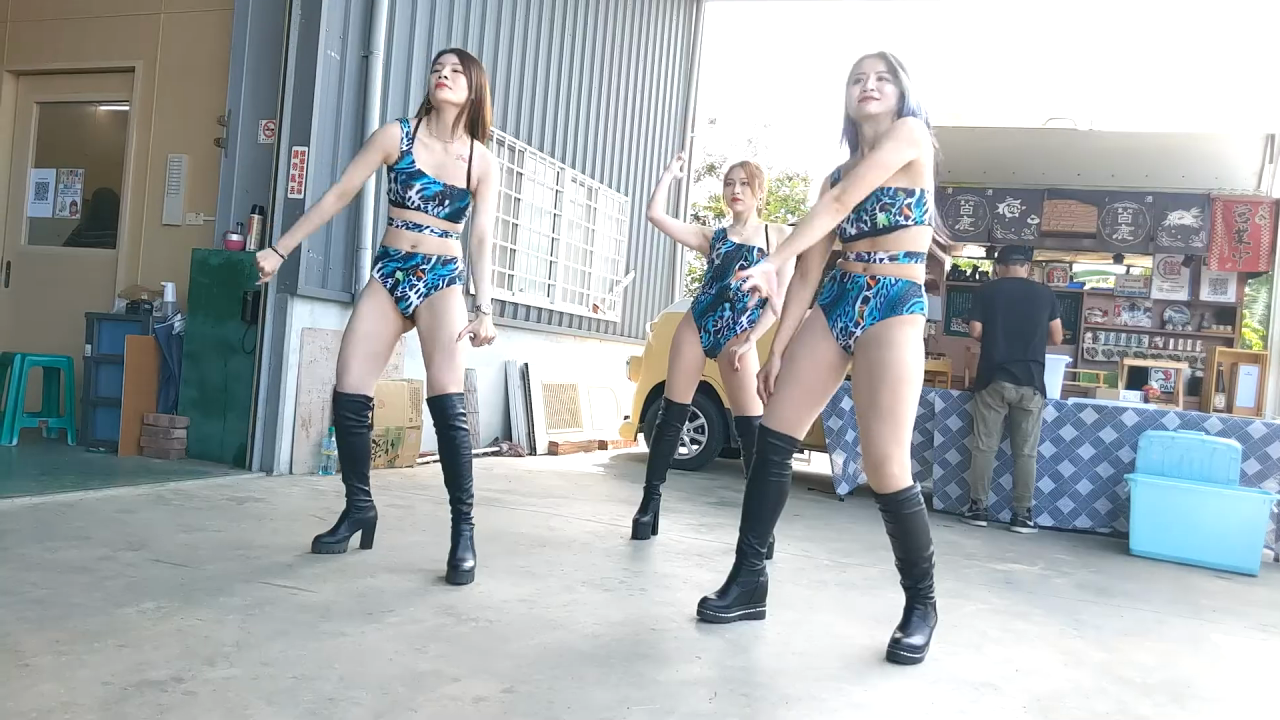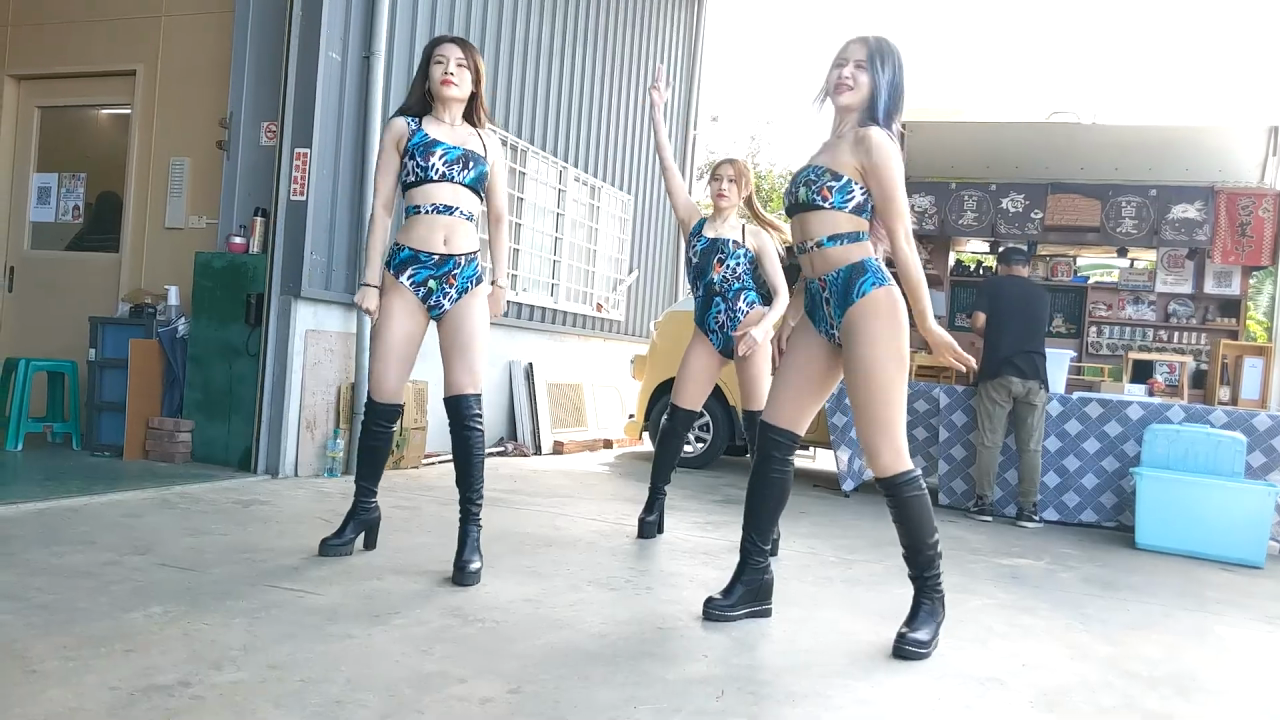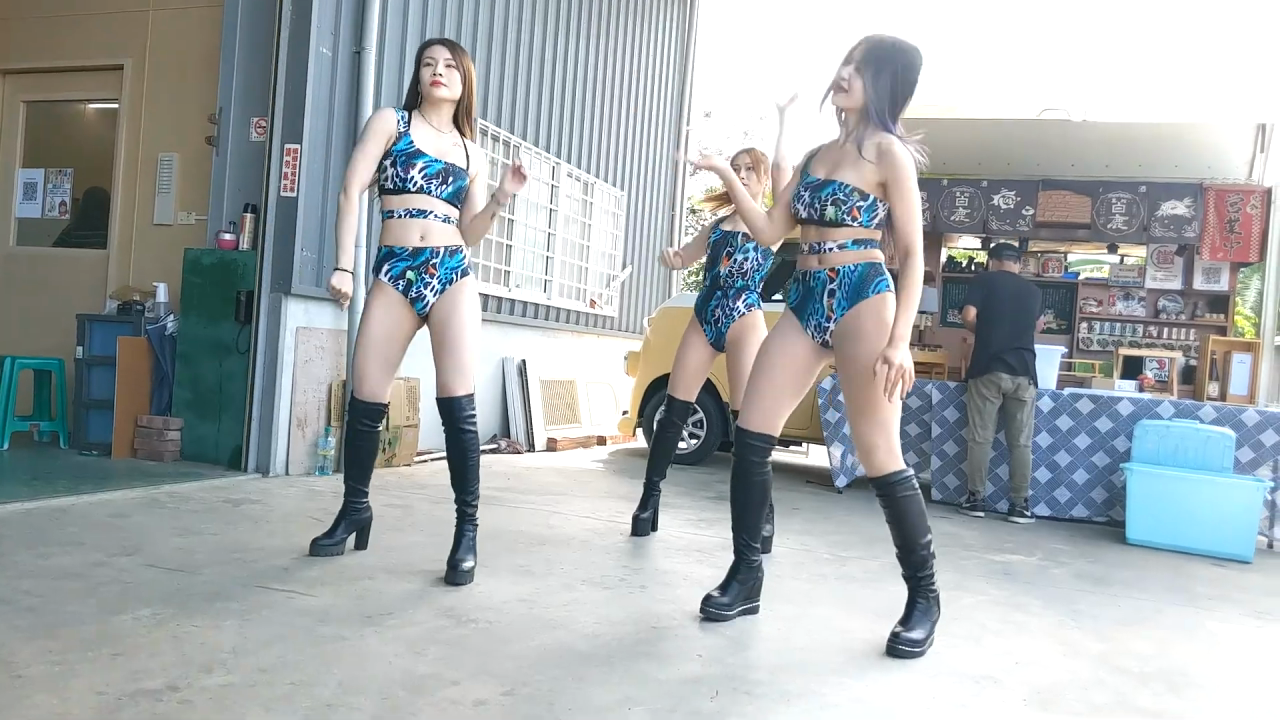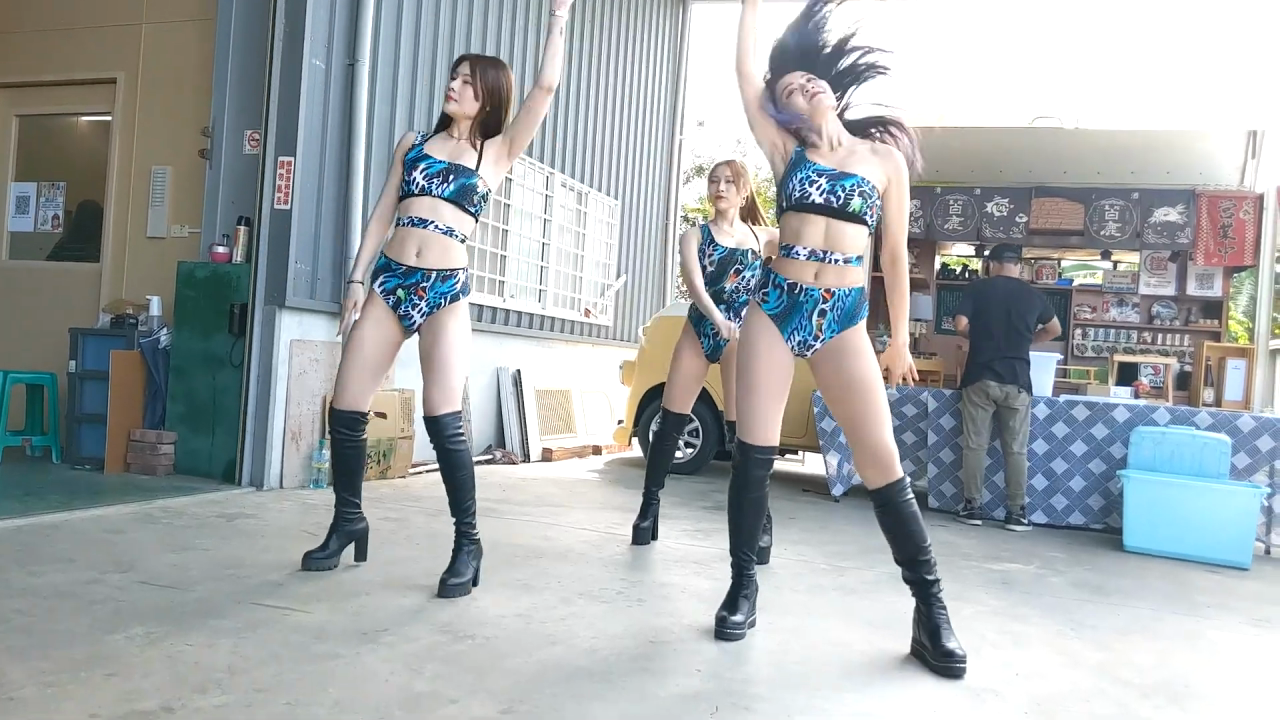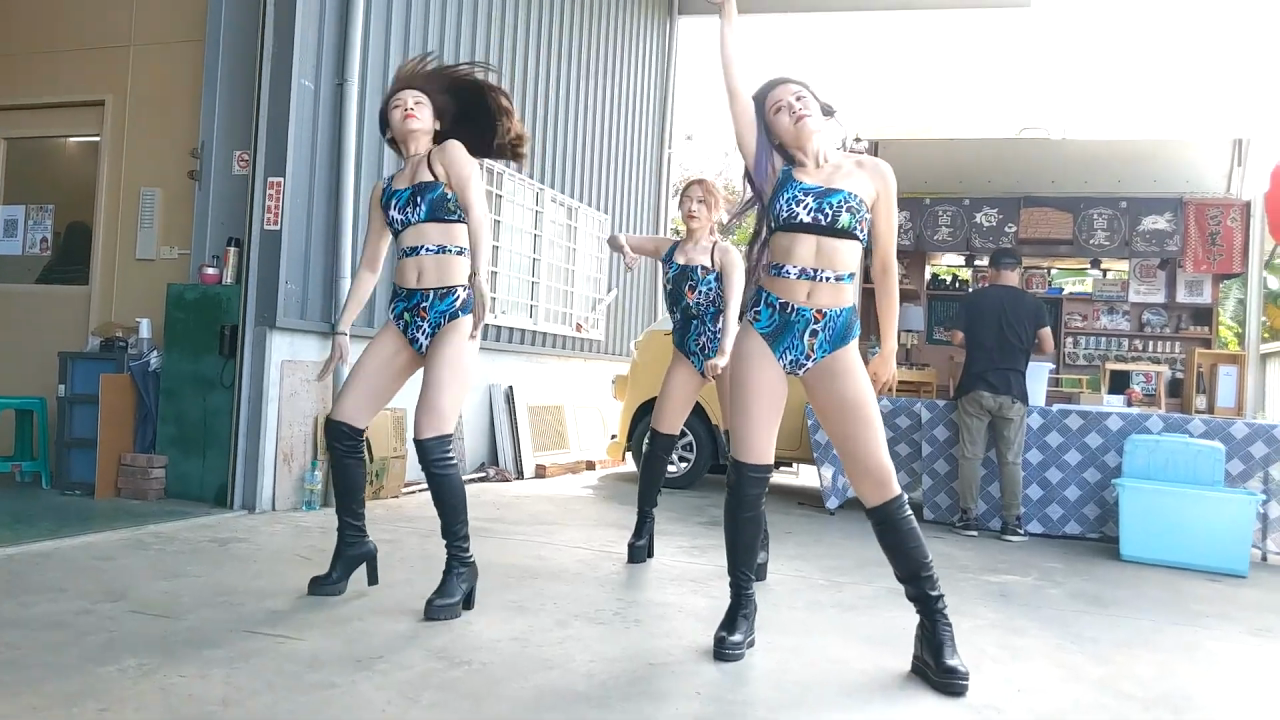
dt=0.3s
person 1, frame 1
left shoulder: (913, 136)
right shoulder: (837, 178)
left elbow: (839, 203)
right elbow: (810, 268)
left wrist: (772, 261)
right wrist: (777, 346)
left hip: (895, 312)
right hip: (834, 304)
left knee: (886, 468)
right knee: (772, 440)
left ankle: (921, 605)
right ankle: (748, 579)
person 1, frame 2
left shoulder: (872, 140)
right shoulder: (821, 153)
left elbow: (897, 235)
left wrist: (927, 324)
right wrist: (792, 313)
left hip: (865, 296)
right hip: (817, 305)
left knee: (884, 453)
right knee: (774, 434)
left ankle: (928, 597)
right ankle: (753, 576)
person 1, frame 3
left shoulder: (887, 150)
right shoulder: (814, 155)
left elbow: (912, 252)
right elbow: (770, 230)
left wrist: (899, 337)
right wrist: (726, 174)
left hip: (864, 300)
right hip: (805, 302)
left knee: (878, 453)
right knee: (750, 434)
left ankle: (923, 595)
right ankle: (746, 573)
person 1, frame 4
left shoulder: (889, 158)
right shoulder: (788, 153)
left elbow: (895, 255)
right elbow: (746, 71)
left wrist: (901, 340)
left hip: (844, 318)
right hip: (777, 308)
left knee: (882, 465)
right knee: (753, 452)
left ankle: (930, 612)
right ankle: (743, 587)
person 1, frame 5
left shoulder: (874, 174)
right shoulder: (773, 171)
left elbow: (885, 266)
right elbow: (735, 88)
left wrist: (888, 349)
left hip: (835, 336)
right hip: (767, 327)
left knee: (878, 481)
right knee: (748, 471)
left ankle: (934, 629)
right ankle: (741, 606)
person 2, frame 1
left shoulder: (480, 160)
right shoulder: (396, 135)
left elbow: (481, 239)
right elbow: (339, 195)
left wrist: (483, 310)
right wrist: (282, 247)
left hip: (440, 281)
right hip: (389, 275)
left knee: (447, 403)
right knee: (348, 399)
left ankle: (463, 529)
right ankle: (359, 507)
person 2, frame 2
left shoulder: (486, 141)
right shoulder: (404, 127)
left elbow: (499, 215)
right elbow: (382, 208)
left wrist: (501, 282)
right wrist: (369, 279)
left hip: (467, 275)
right hip: (409, 273)
left knee: (465, 405)
right knee: (382, 402)
left ankle: (470, 531)
right ankle: (364, 508)
person 2, frame 3
left shoulder: (472, 154)
right shoulder: (389, 122)
left elbow: (469, 235)
right elbow: (351, 190)
left wrist: (503, 195)
right wrist: (342, 264)
left hip: (452, 276)
right hip: (394, 274)
left knee: (458, 406)
right knee: (366, 400)
left ankle: (466, 530)
right ankle: (355, 509)
person 2, frame 4
left shoulder: (497, 152)
right shoulder: (418, 140)
left elbow: (546, 85)
right elbow: (379, 214)
right wrist: (356, 280)
left hip: (446, 294)
right hip: (390, 289)
left knee: (441, 419)
right knee: (345, 409)
left ankle: (467, 543)
right ankle: (347, 521)
person 2, frame 5
left shoulder: (453, 153)
right shoulder: (389, 186)
left elbow: (480, 215)
right elbow: (369, 266)
left wrist: (479, 286)
right wrist: (342, 331)
left hip: (452, 312)
right hip: (405, 315)
left knee: (432, 442)
right knee: (341, 424)
left ankle: (460, 567)
right ankle: (353, 544)
person 3, frame 1
left shoulder: (779, 237)
right shoulder: (711, 236)
left elbow: (780, 299)
right elbow: (655, 215)
left wrist: (749, 340)
right wrist: (671, 171)
left hip: (739, 336)
right hip: (696, 327)
left knee: (751, 428)
right knee: (671, 416)
right ankle: (650, 501)
person 3, frame 2
left shoulder: (756, 240)
right shoulder: (692, 221)
left elbow: (781, 296)
right elbow: (666, 162)
left wrist: (759, 329)
right wrist: (657, 107)
left hip: (749, 330)
right hip: (708, 335)
left knee: (758, 426)
right knee: (676, 419)
right ankle: (655, 502)
person 3, frame 3
right shoulder: (716, 225)
left elbow: (783, 183)
right elbow: (681, 261)
left wrist: (783, 123)
right wrist: (669, 255)
left hip: (744, 322)
right hip: (703, 321)
right knee: (674, 411)
left ankle: (761, 512)
right ankle: (650, 494)
person 3, frame 4
left shoulder: (759, 236)
right shoulder: (696, 233)
right elbow: (694, 283)
right wrist: (717, 318)
left hip: (740, 333)
right hip: (698, 332)
left knee: (740, 429)
right knee: (670, 421)
left ankle: (760, 521)
right ankle: (649, 505)
person 3, frame 5
left shoulder: (727, 254)
right shoulder: (667, 249)
left elbow: (733, 306)
right elbow: (619, 239)
left wrist: (723, 354)
right wrist: (623, 245)
left hip: (727, 352)
right hip: (685, 355)
right knee: (659, 440)
left ankle: (755, 537)
right ankle: (644, 524)
person 4, frame 1
left shoulder: (986, 291)
right shoulder: (1045, 294)
left elbow: (975, 331)
right elbow: (1057, 338)
left hip: (993, 379)
right hip: (1030, 381)
left knee: (984, 447)
right knee: (1026, 452)
left ankle: (978, 508)
right ankle: (1022, 514)
person 4, frame 2
left shoulder: (991, 285)
right shoulder: (1041, 293)
left elbow: (978, 322)
left hip: (998, 373)
right hip: (1034, 375)
left knee: (989, 442)
right knee: (1030, 447)
left ankle: (983, 503)
right ankle: (1028, 509)
person 4, frame 3
left shoulder: (983, 280)
right shoulder: (1032, 290)
left elbow: (969, 317)
left hip: (988, 369)
right hip: (1024, 371)
left knee: (980, 438)
right knee: (1021, 442)
left ankle: (976, 498)
right ankle: (1020, 504)
person 4, frame 4
left shoulder: (977, 288)
right shoulder: (1034, 296)
left elbow: (960, 326)
right elbow: (1053, 331)
left hip: (980, 377)
right hip: (1016, 380)
left knee: (975, 445)
right knee: (1016, 450)
left ankle: (972, 507)
right ankle: (1016, 512)
person 4, frame 5
left shoulder: (973, 299)
right shoulder: (1032, 304)
left elbow: (957, 339)
right elbow: (1047, 348)
left hip: (975, 388)
right hip: (1012, 391)
left knee: (970, 455)
right knee: (1011, 460)
left ankle: (968, 518)
right ankle: (1012, 523)
